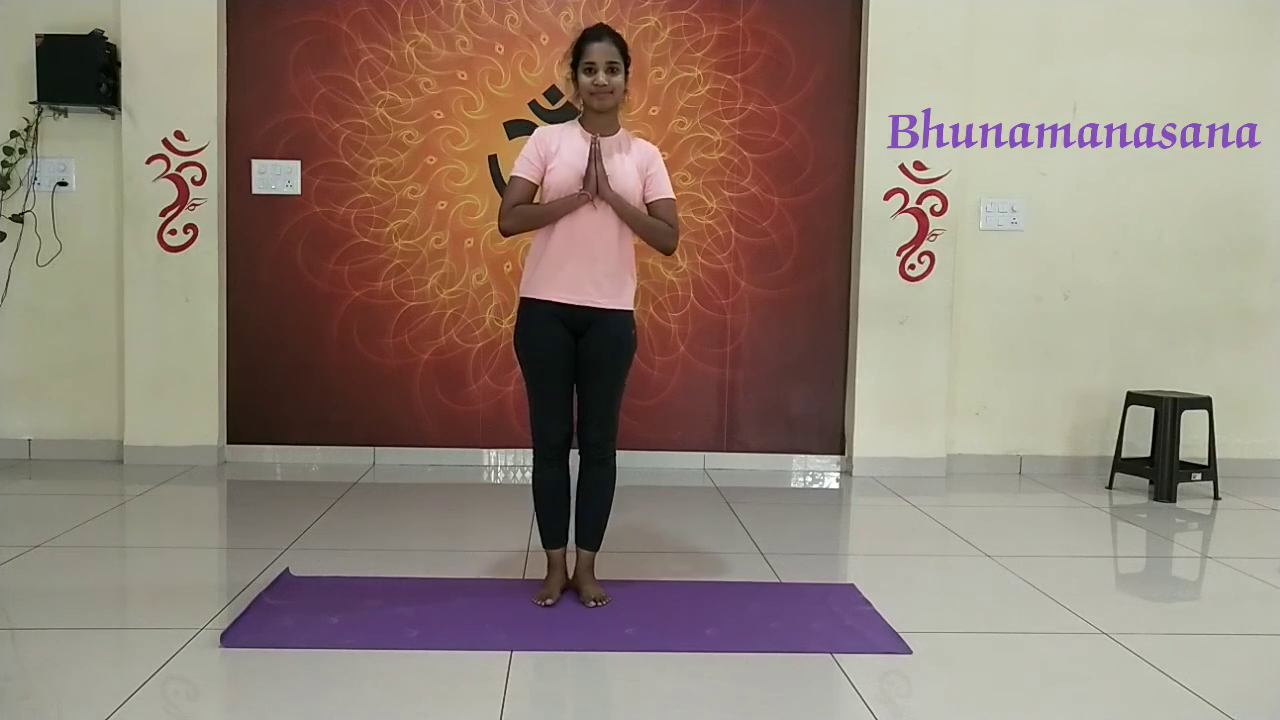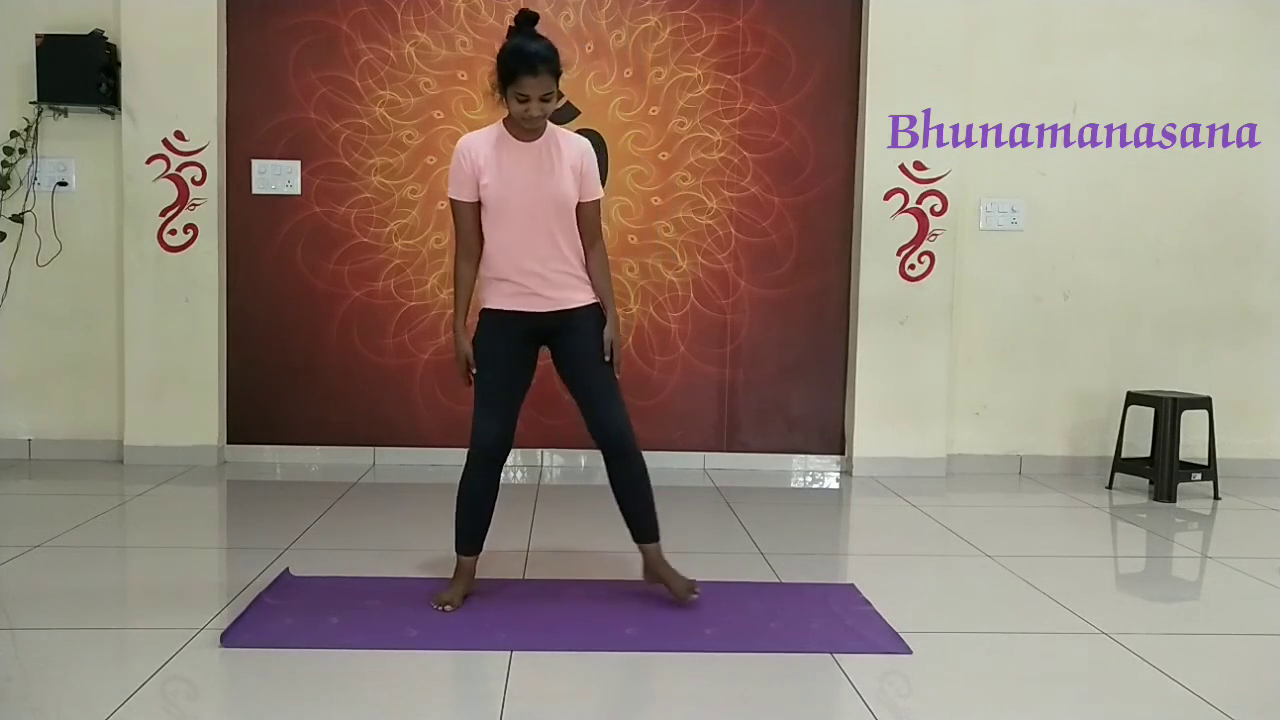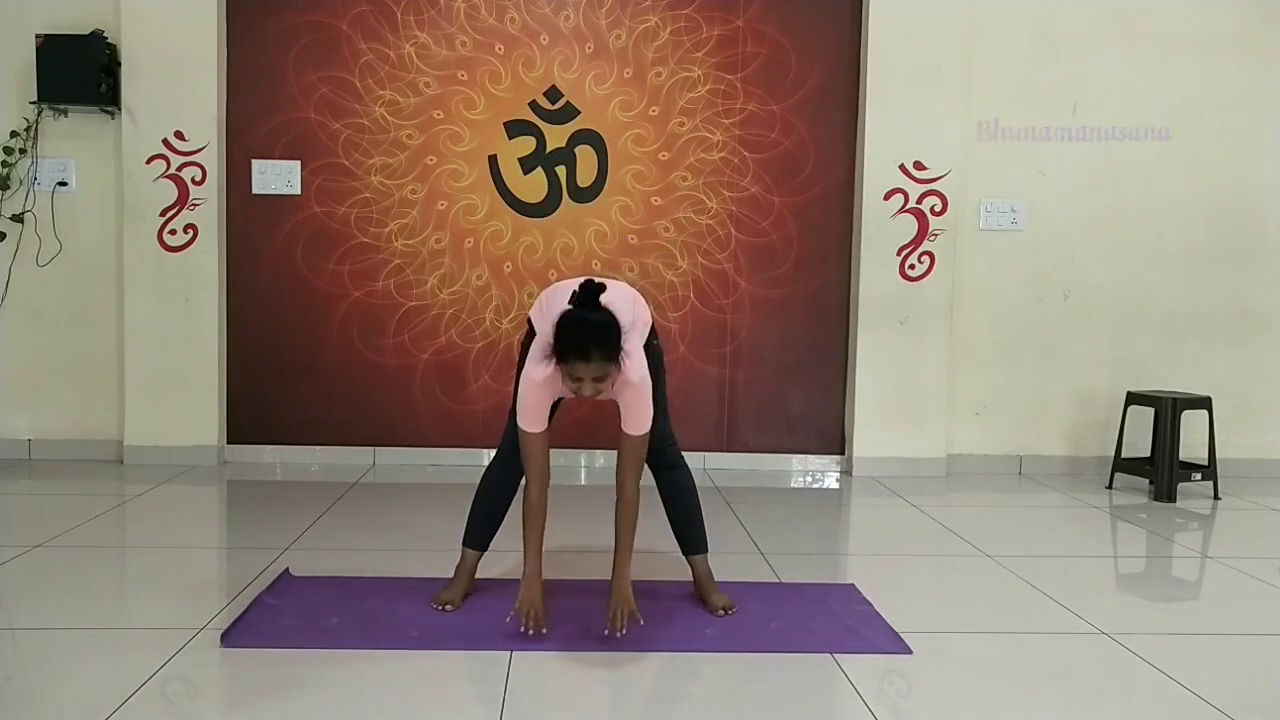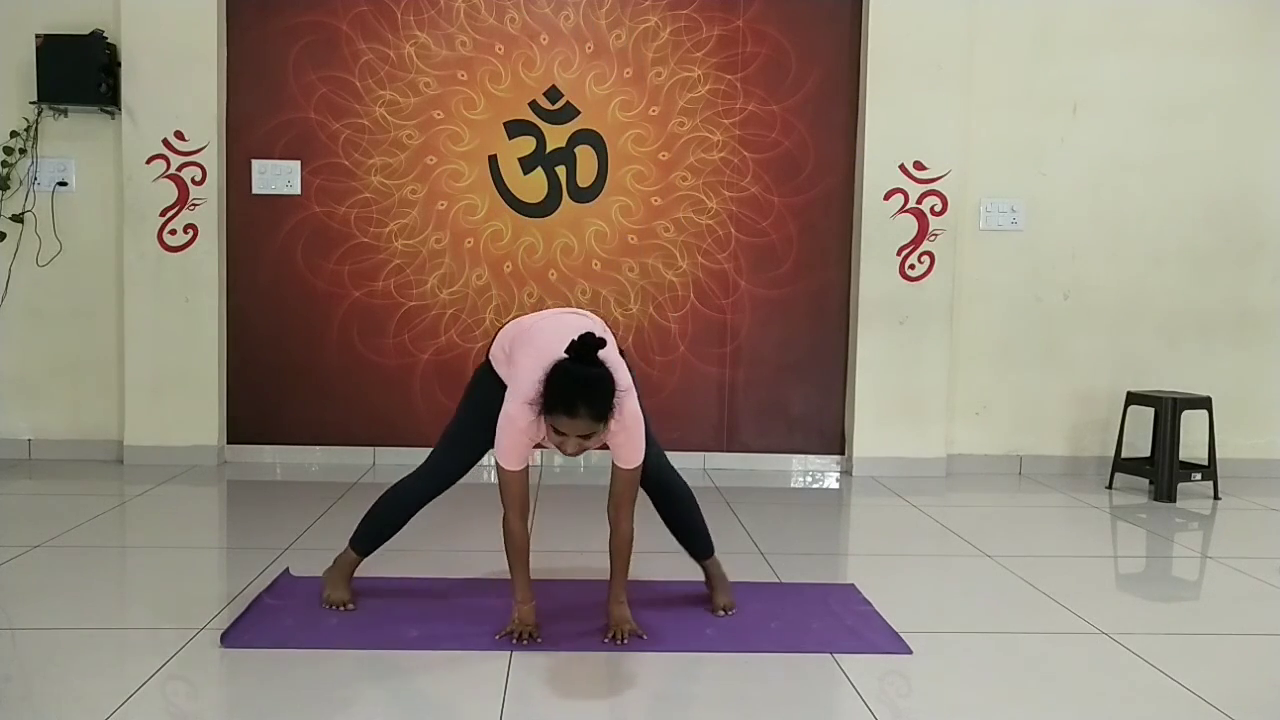
dt=1s
person 1, frame 1
left shoulder: (644, 155)
right shoulder: (546, 141)
left elbow: (668, 238)
right elbow: (509, 219)
left wrist: (611, 196)
right wrist: (578, 196)
left hip: (609, 315)
right hip: (545, 309)
left knee: (598, 442)
right knee: (550, 439)
left ankle: (587, 565)
right ankle: (555, 564)
person 1, frame 2
left shoulder: (577, 151)
right shoulder: (473, 151)
left elbow: (593, 242)
right elbow: (468, 248)
left wrist: (612, 317)
right wrist: (461, 328)
left hip: (575, 313)
right hip: (504, 317)
left knee: (616, 434)
right knee: (488, 445)
left ankle: (653, 559)
right ankle: (465, 571)
person 1, frame 3
left shoulder: (633, 372)
right shoulder: (540, 372)
left elbow: (628, 483)
right elbow: (537, 481)
left wrist: (621, 577)
right wrist: (531, 576)
left hip: (637, 323)
left knee: (663, 452)
right knee: (513, 454)
left ankle: (703, 576)
right ankle: (465, 572)
person 1, frame 4
left shoulder: (625, 412)
right shoulder: (521, 409)
left elbow: (622, 515)
right elbow: (515, 515)
left wrist: (618, 602)
right wrist: (523, 602)
right hip: (511, 355)
left knee: (655, 472)
right knee: (438, 472)
left ankle: (712, 572)
right ankle: (343, 565)
